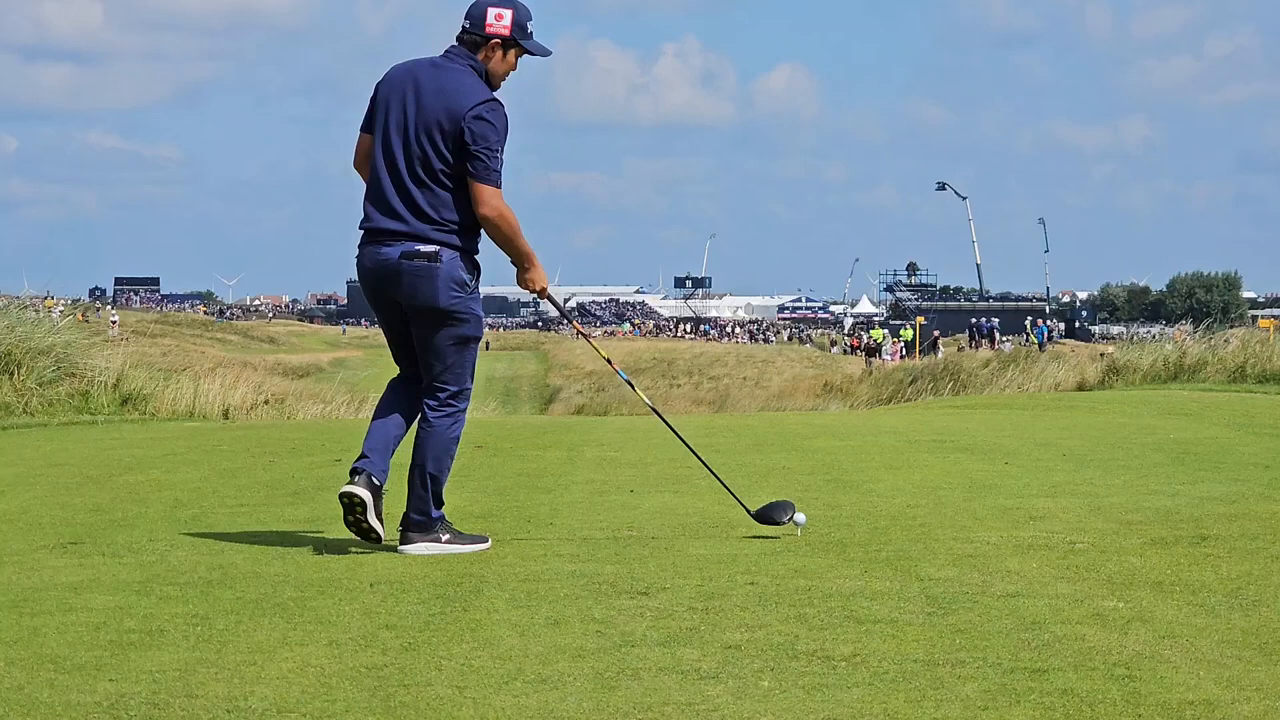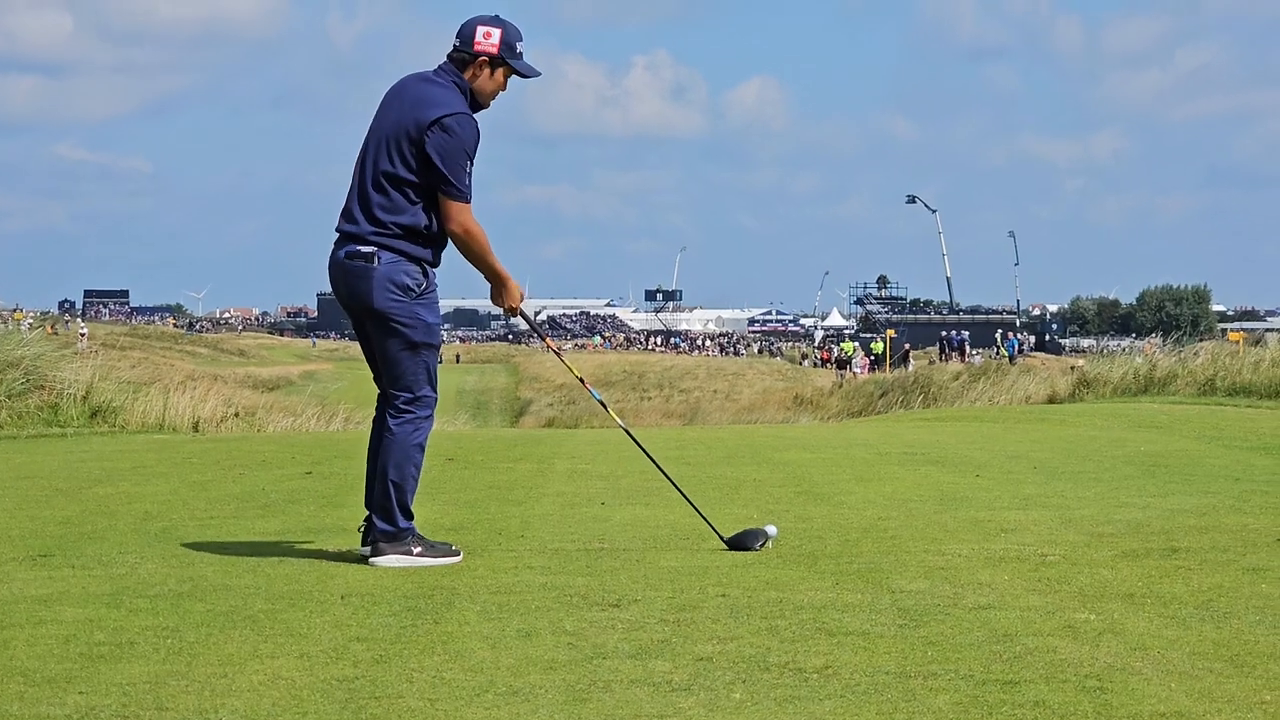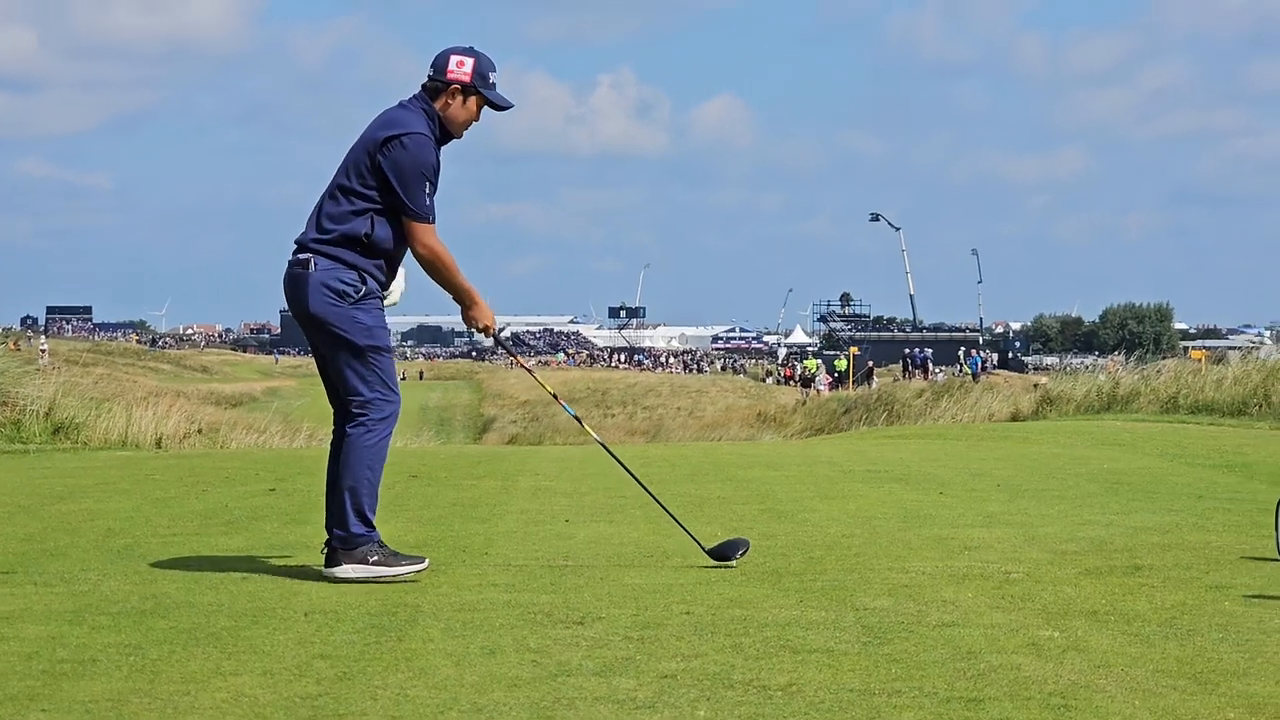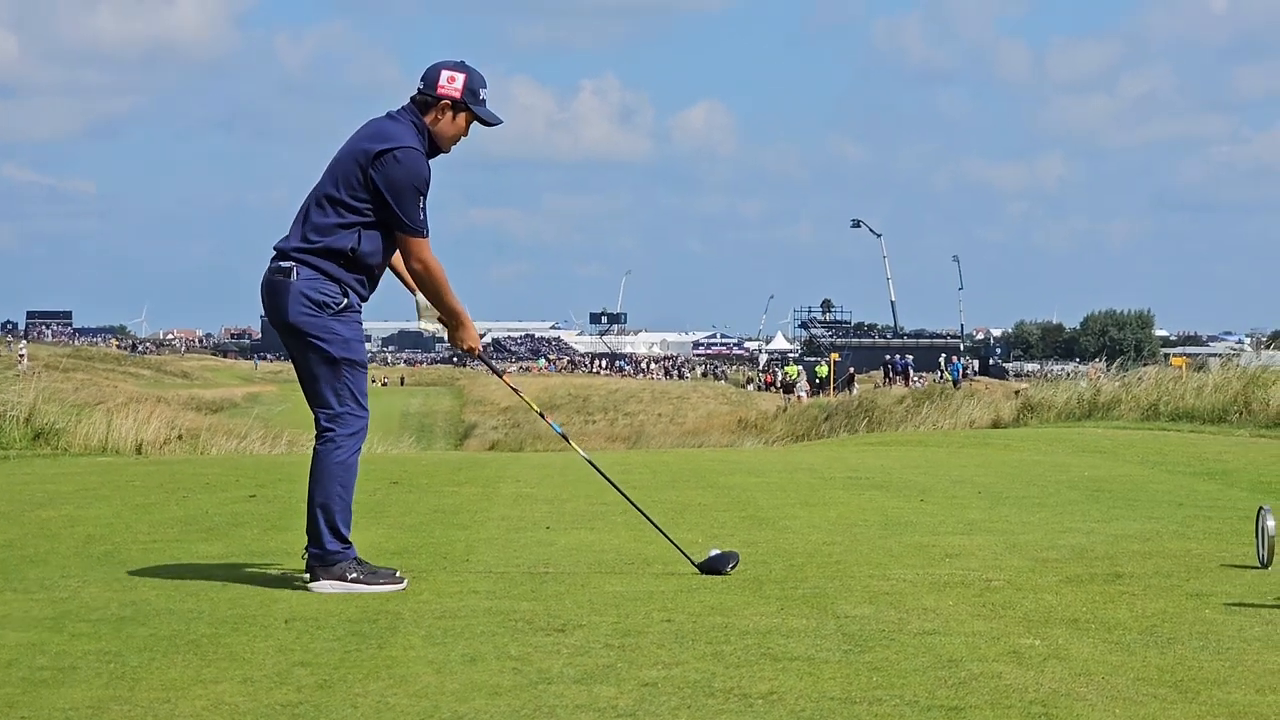
dt=0.4s
person 1, frame 1
left shoulder: (397, 77)
right shoulder: (482, 107)
left elbow: (364, 160)
right elbow: (488, 207)
right wrist: (528, 263)
left hip: (376, 256)
right hip: (439, 265)
left knee: (413, 378)
right knee: (447, 394)
left ankle: (367, 474)
right ankle: (423, 525)
person 1, frame 2
left shoulder: (407, 88)
right shoulder: (453, 121)
left elbow: (369, 168)
right elbow: (459, 224)
right wrist: (502, 282)
left hip: (353, 260)
right hip: (396, 270)
left knee: (395, 397)
right knee: (413, 402)
left ankle: (380, 527)
right ankle: (393, 537)
person 1, frame 3
left shoulder: (403, 123)
right shoulder: (412, 141)
right elbow: (425, 243)
left wrist: (390, 267)
right wrist: (471, 301)
left hip: (320, 279)
right hip: (339, 282)
left knee: (355, 412)
right knee: (376, 406)
left ankle: (343, 544)
right ankle: (356, 543)
person 1, frame 4
left shoulder: (387, 133)
right shoulder: (403, 155)
right elbow: (420, 257)
left wrist: (419, 291)
right wrist: (459, 322)
left hip: (298, 286)
right hip: (320, 292)
left knee: (340, 422)
right knee: (345, 422)
left ankle: (327, 552)
right ankle: (332, 562)
